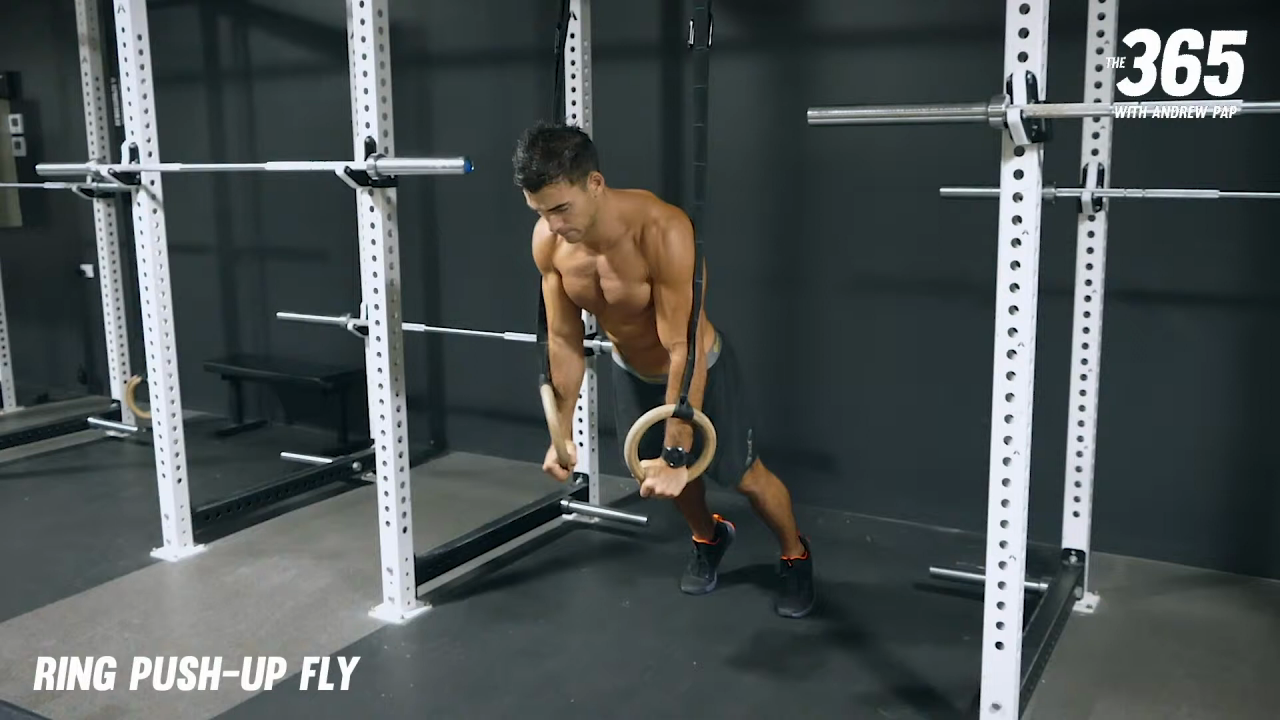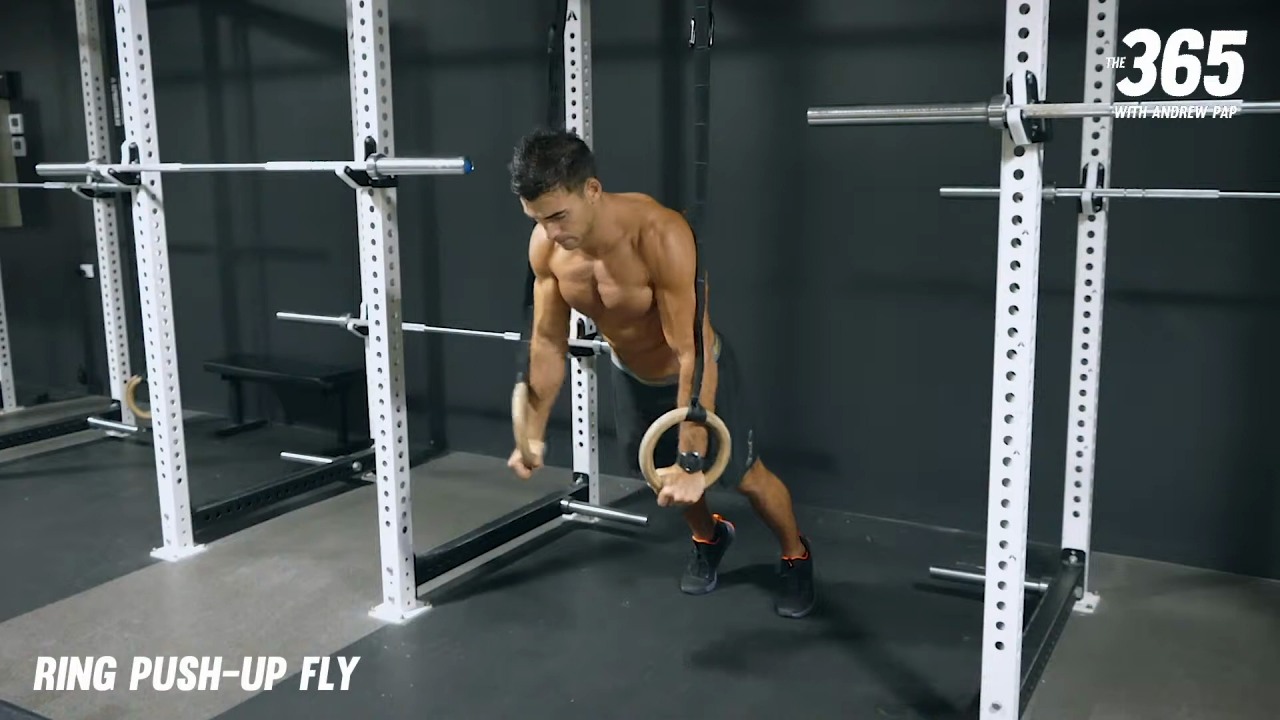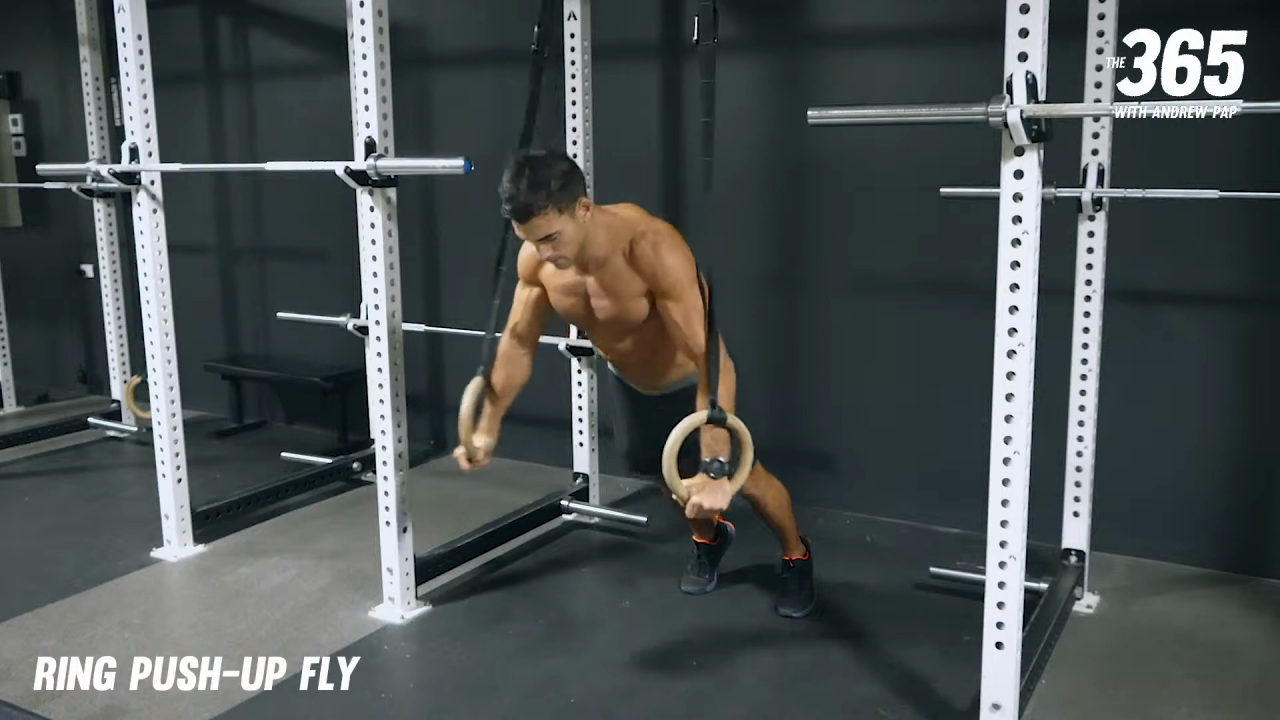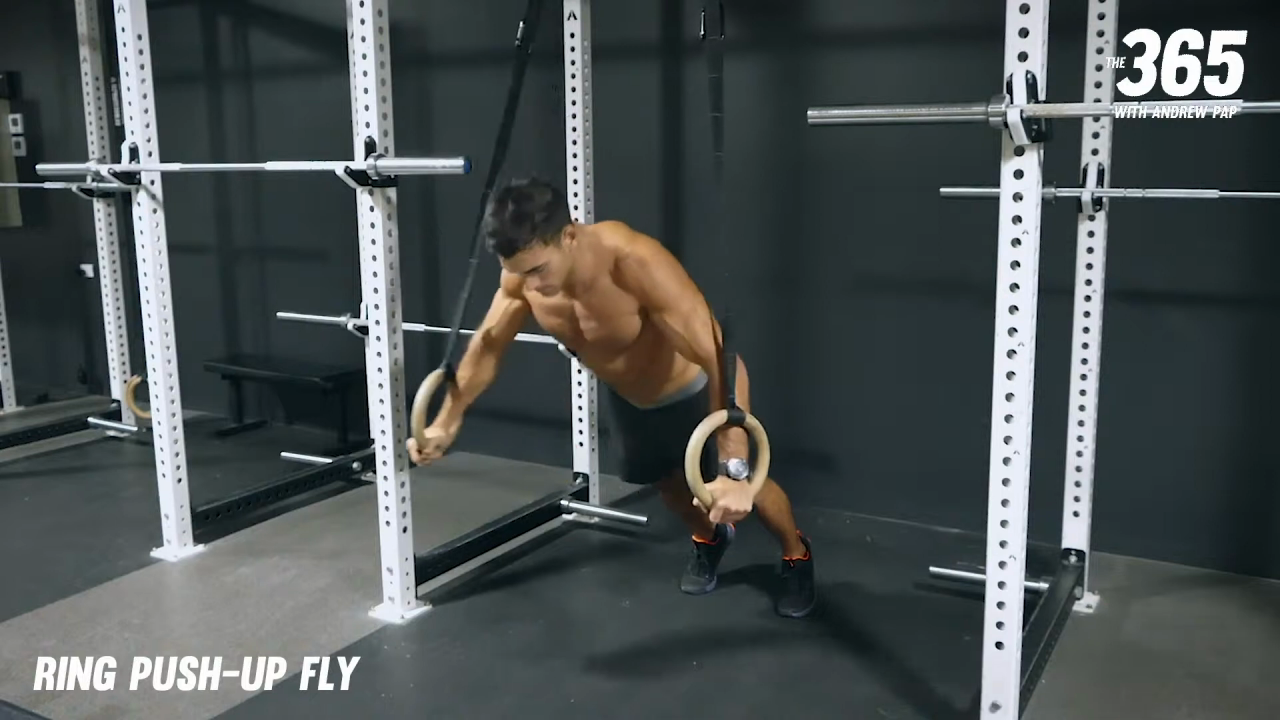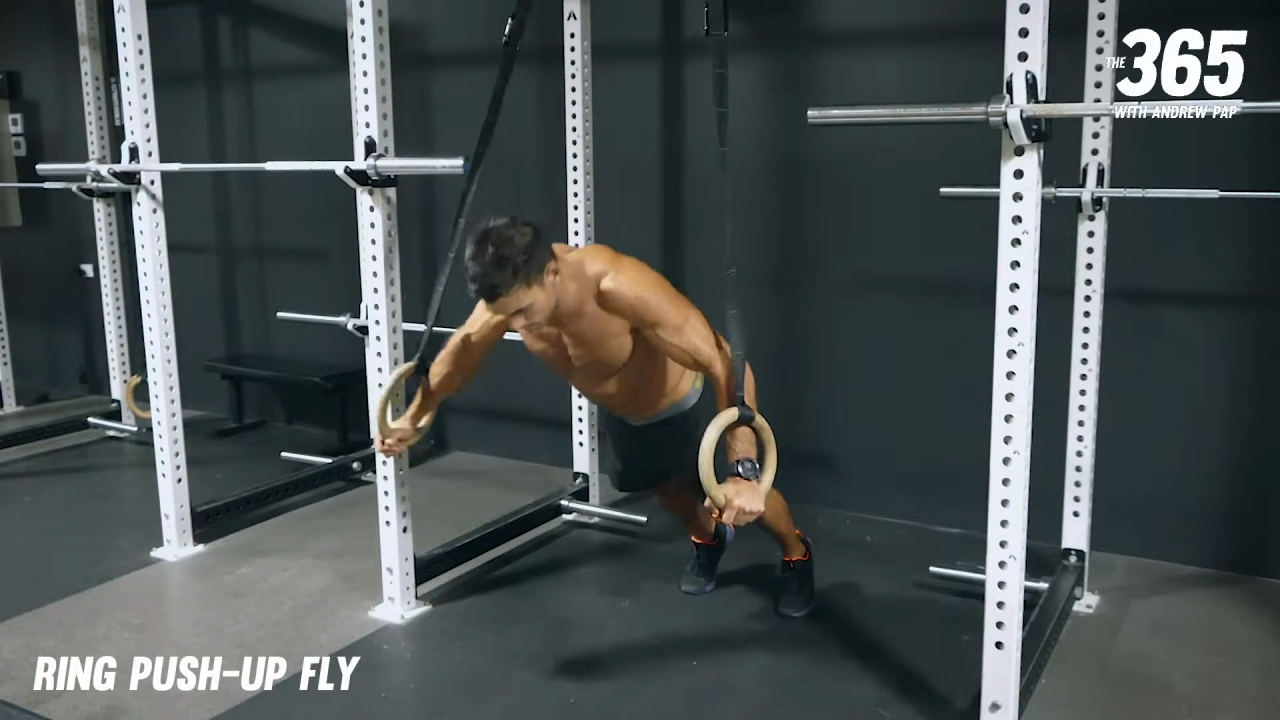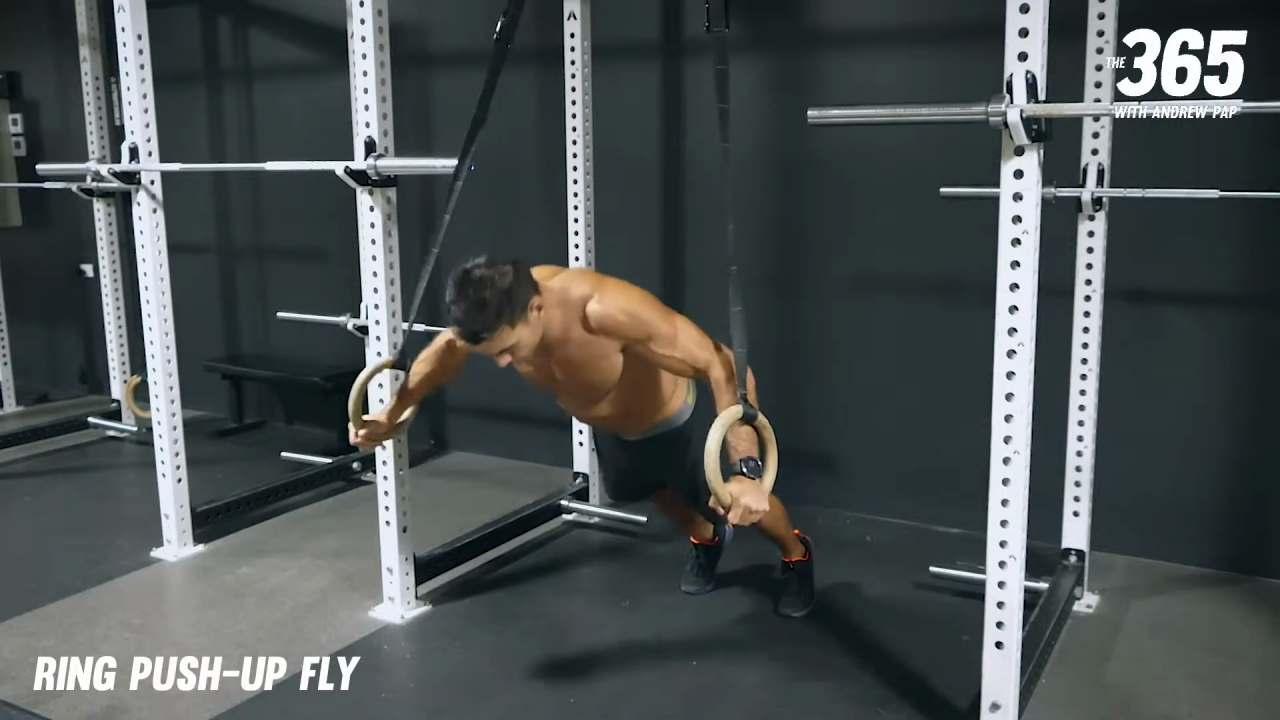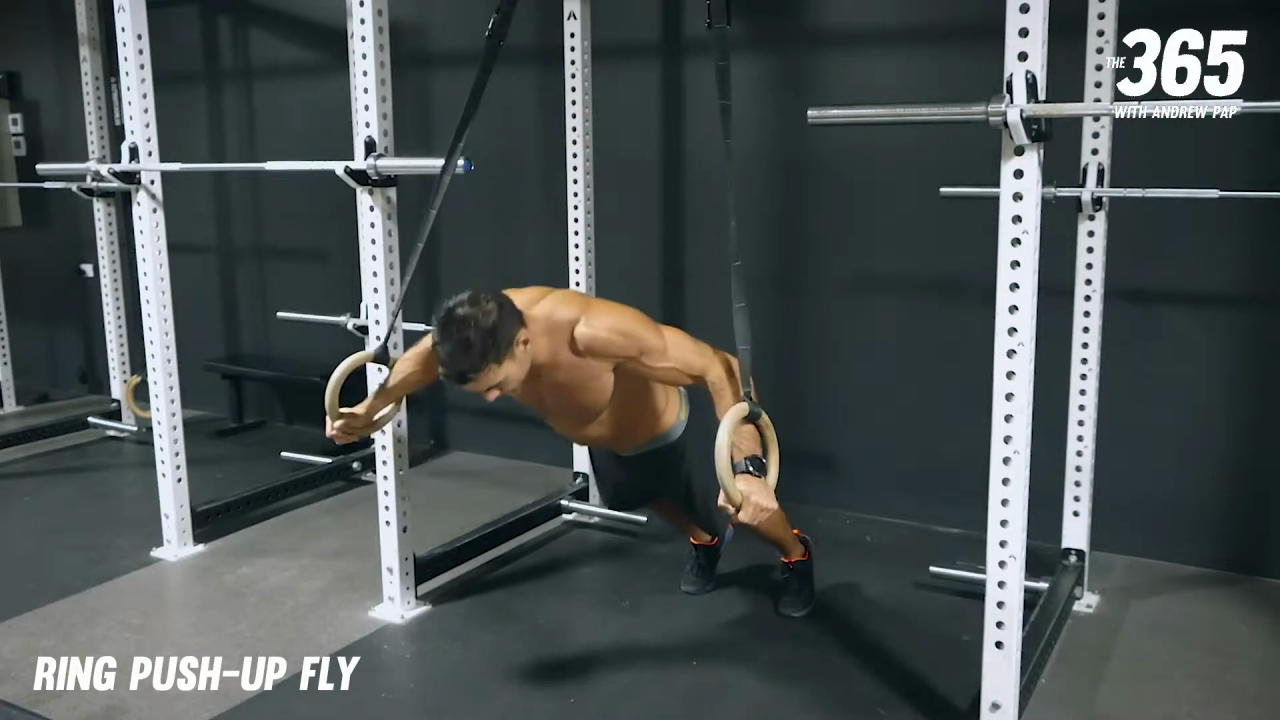
dt=0.2s
person 1, frame 1
left shoulder: (660, 231)
right shoulder: (547, 241)
left elbow: (682, 351)
right elbow: (564, 340)
left wrist: (676, 456)
right wrist: (563, 433)
left hip: (698, 369)
right hip: (631, 372)
left knee: (744, 475)
right knee: (660, 469)
left ankle: (796, 556)
right ankle: (709, 537)
person 1, frame 2
left shoulder: (657, 235)
right shoulder: (545, 244)
left elbow: (690, 355)
right elbow: (547, 341)
left wrist: (693, 463)
right wrist: (533, 431)
left hip: (692, 374)
right hip: (631, 375)
left knee: (746, 474)
right knee: (663, 470)
left ankle: (796, 557)
right ankle: (708, 539)
person 1, frame 3
left shoulder: (649, 247)
right shoulder: (537, 255)
left elbow: (712, 360)
right elbow: (518, 341)
right wrist: (488, 424)
left hip: (690, 383)
right hip: (629, 384)
left knee: (749, 480)
right knee: (668, 475)
left ankle: (796, 557)
right ankle: (710, 539)
person 1, frame 4
left shoulder: (635, 264)
right shoulder: (526, 267)
left elbow: (722, 361)
right elbow: (489, 341)
left wrist: (735, 469)
right wrist: (448, 418)
left hip: (688, 394)
right hip: (624, 397)
left knee: (743, 486)
right knee: (667, 482)
left ankle: (797, 556)
right ankle: (709, 537)
person 1, frame 5
left shoulder: (620, 287)
right shoulder: (515, 291)
left elbow: (725, 364)
right elbow: (465, 346)
left wrist: (743, 470)
right wrist: (414, 418)
left hip: (682, 406)
right hip: (618, 414)
left knee: (744, 496)
right knee: (664, 489)
left ankle: (796, 555)
right ankle: (707, 537)
person 1, frame 6
left shoulder: (604, 309)
right shoulder: (500, 313)
left elbow: (722, 365)
right elbow: (444, 350)
left wrist: (746, 470)
right wrist: (391, 414)
left hip: (676, 421)
right hip: (612, 430)
left knee: (740, 503)
right knee: (659, 497)
left ankle: (796, 555)
right ankle: (706, 539)
person 1, frame 7
left shoulder: (590, 332)
right shoulder: (484, 323)
left elbow: (721, 369)
right elbow: (428, 353)
left wrist: (750, 468)
right wrist: (370, 409)
left hip: (668, 434)
right hip: (607, 446)
left knee: (739, 508)
right knee: (658, 505)
left ankle: (796, 555)
right ankle: (704, 540)
